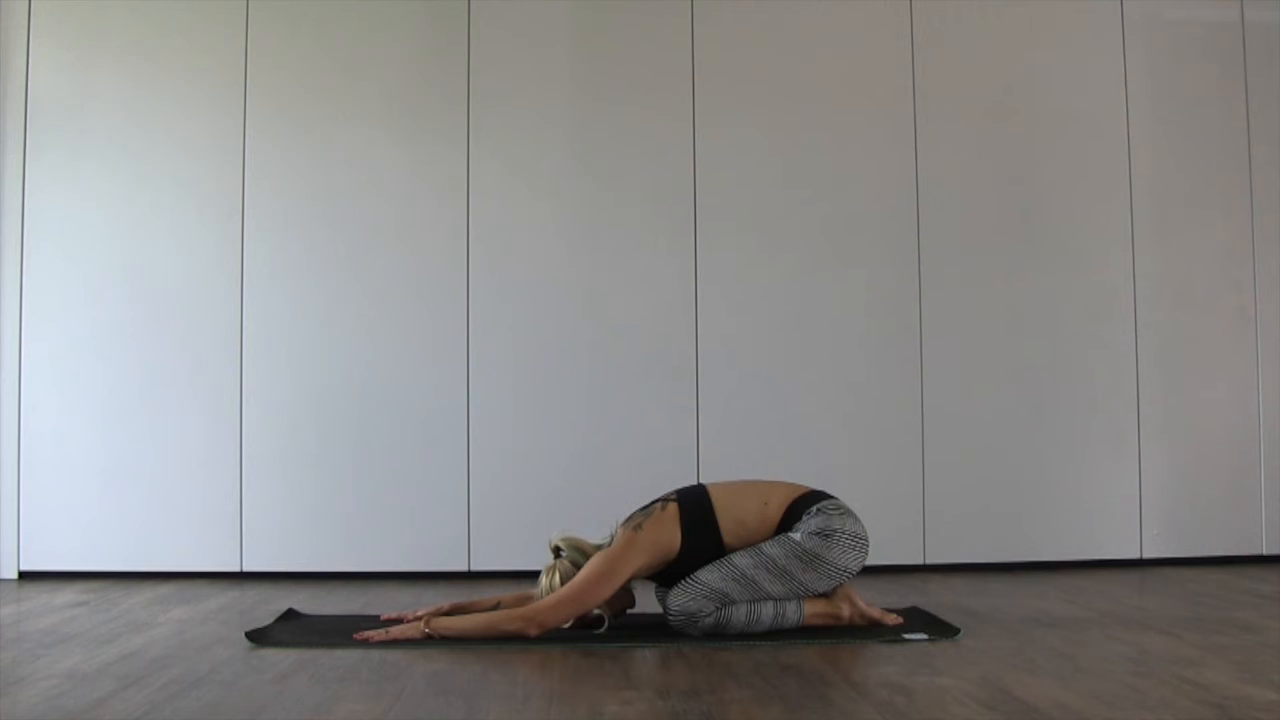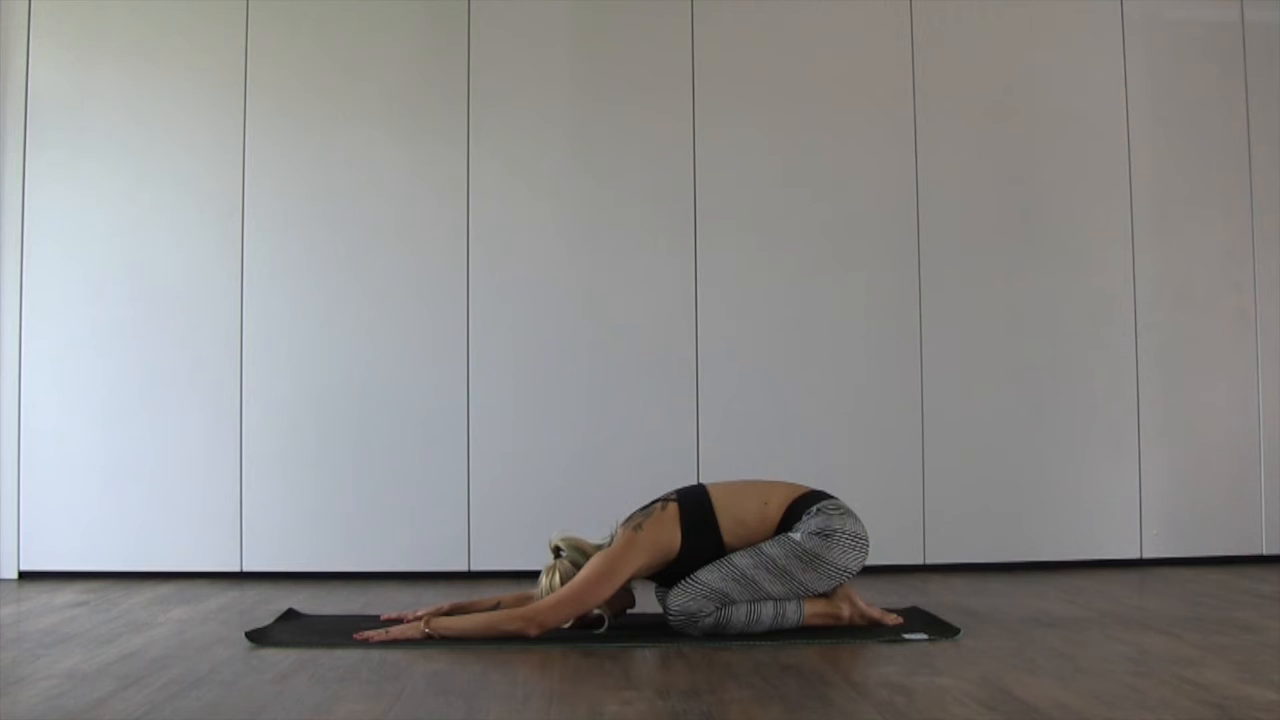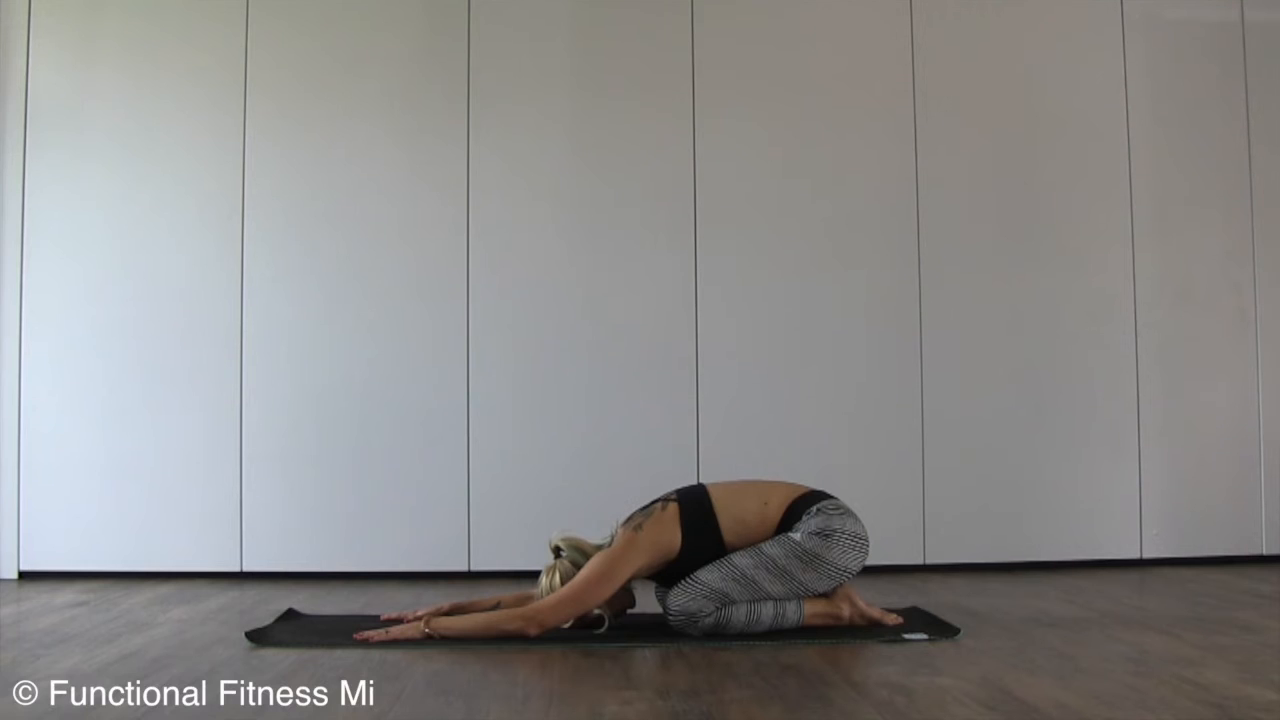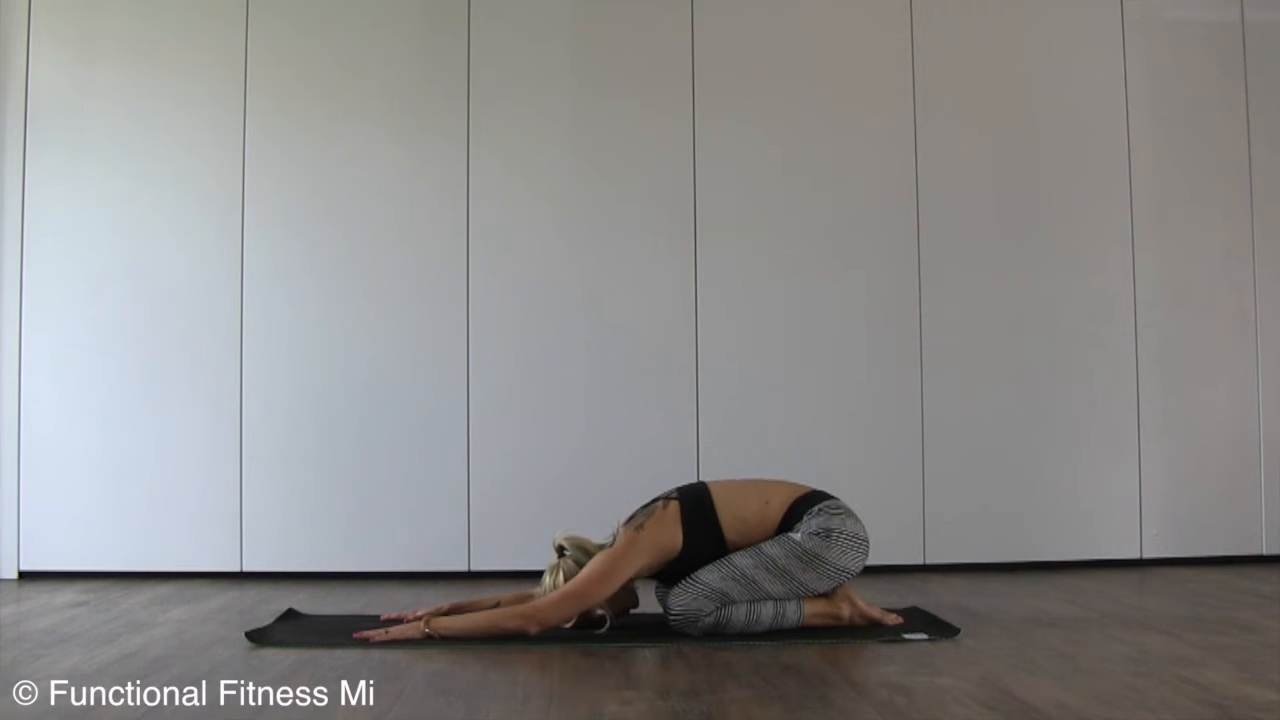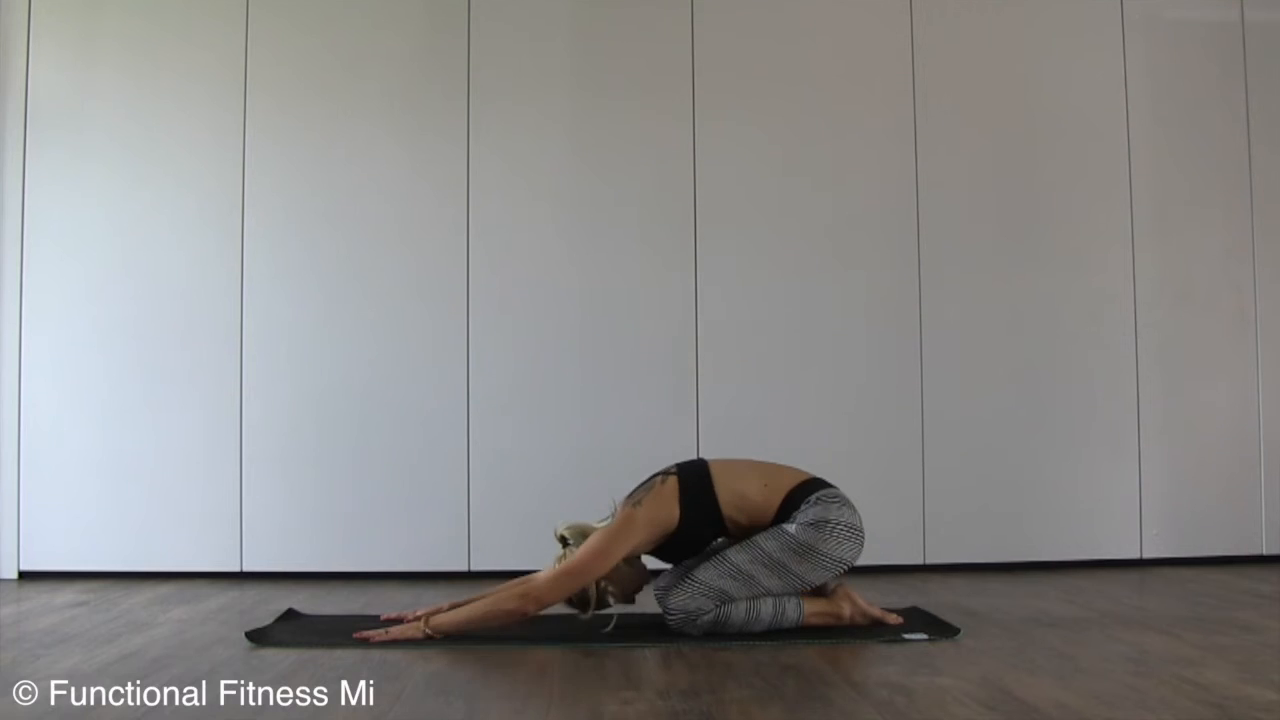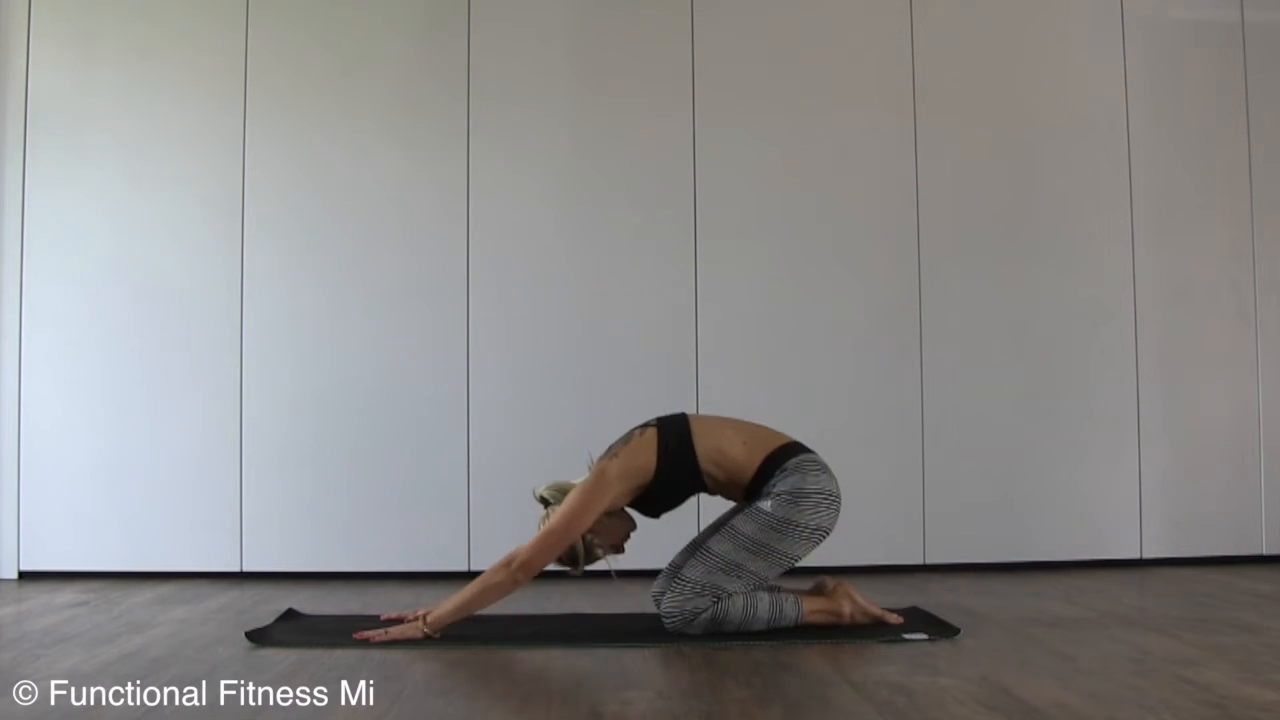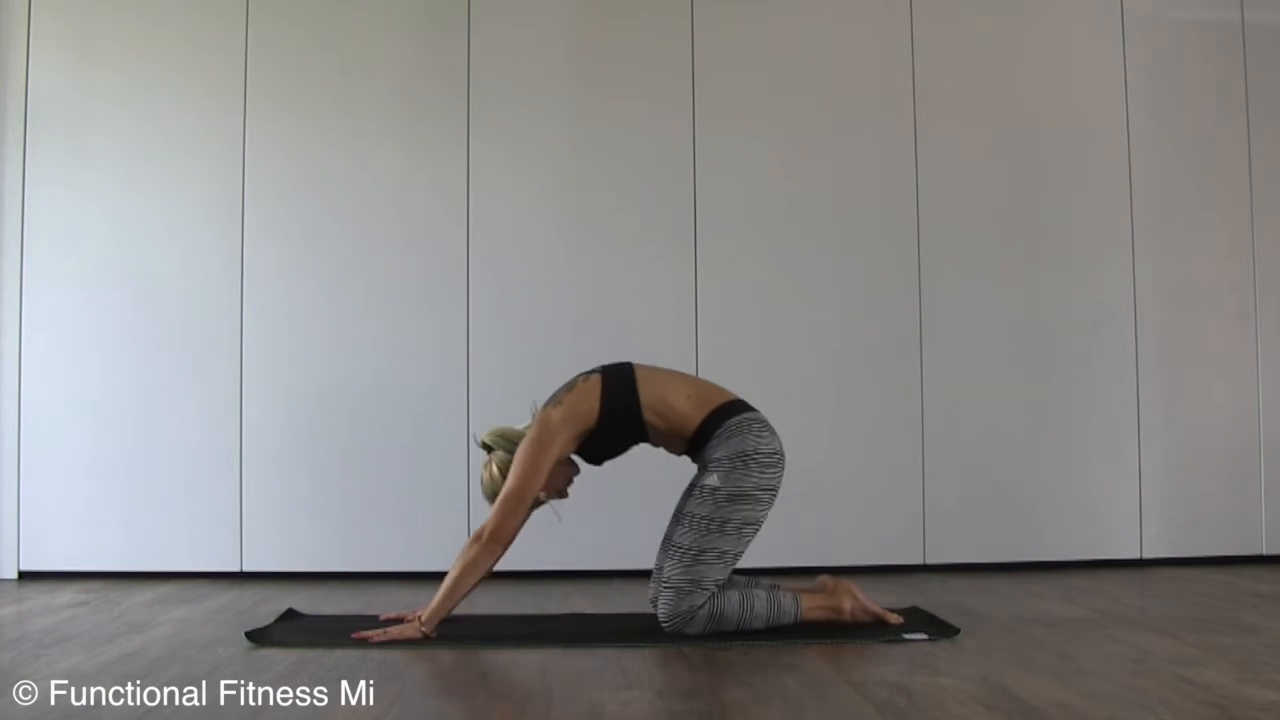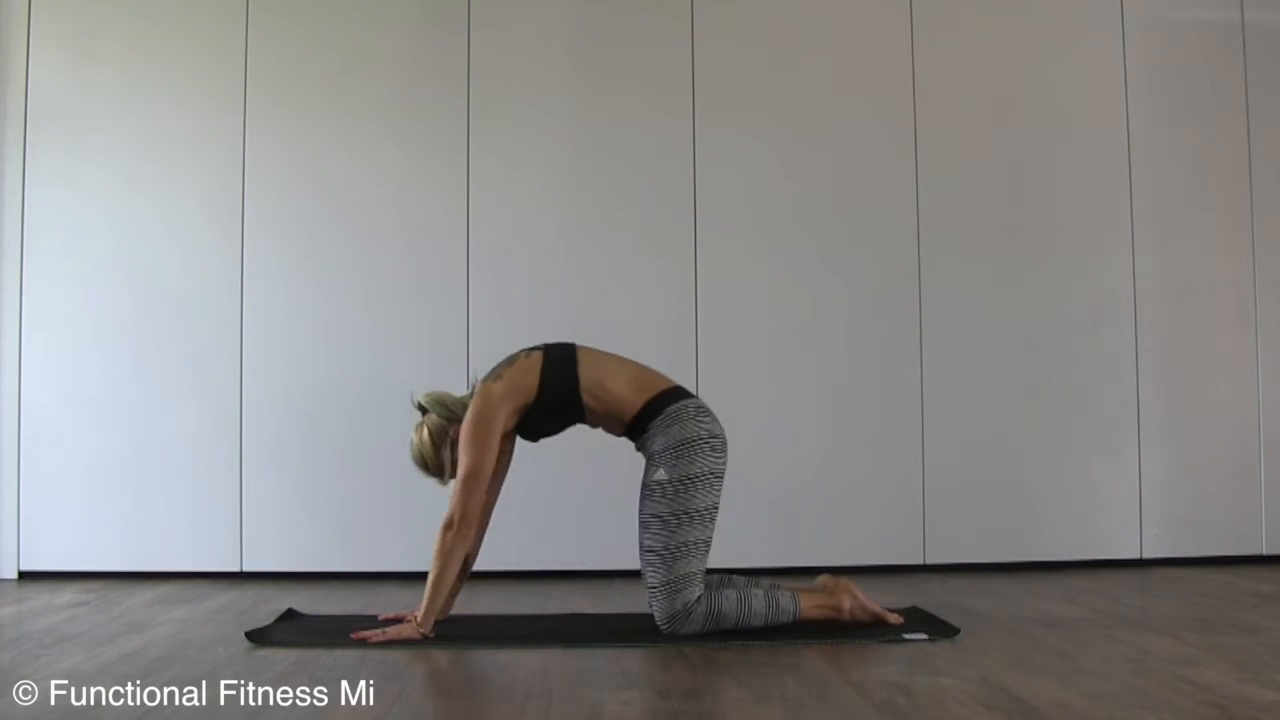
dt=0.3s
person 1, frame 1
left shoulder: (628, 552)
right shoulder: (630, 543)
left elbow: (532, 619)
right elbow: (539, 596)
left wrist: (429, 627)
right wrist: (449, 606)
left hip: (828, 530)
right hip: (813, 526)
left knee: (688, 608)
right knee: (677, 591)
left ankle: (831, 609)
right ankle: (825, 595)
person 1, frame 2
left shoulder: (629, 552)
right shoulder: (631, 544)
left elbow: (531, 621)
right elbow: (537, 596)
left wrist: (428, 629)
right wrist: (449, 607)
left hip: (828, 531)
right hip: (811, 526)
left knee: (689, 609)
right knee: (677, 592)
left ankle: (832, 610)
right ankle: (823, 595)
person 1, frame 3
left shoulder: (629, 552)
right shoulder: (632, 543)
left elbow: (532, 620)
right elbow: (538, 596)
left wrist: (428, 628)
right wrist: (446, 606)
left hip: (828, 531)
right hip: (811, 527)
left knee: (688, 608)
right knee: (676, 592)
left ankle: (832, 609)
right ankle: (825, 594)
person 1, frame 4
left shoulder: (630, 552)
right shoulder: (633, 544)
left elbow: (532, 619)
right elbow: (539, 594)
left wrist: (428, 628)
right wrist: (446, 606)
left hip: (829, 532)
right hip: (812, 529)
left knee: (689, 609)
right knee: (674, 592)
left ankle: (832, 610)
right ankle: (821, 596)
person 1, frame 5
left shoulder: (629, 528)
right shoulder: (633, 524)
left elbow: (529, 600)
right elbow: (539, 582)
left wrist: (428, 627)
right wrist: (443, 607)
left hip: (825, 522)
right hip: (808, 520)
left knee: (686, 607)
right knee: (673, 590)
left ankle: (829, 609)
right ankle: (818, 591)
person 1, frame 6
left shoulder: (605, 484)
right shoulder: (610, 484)
left elbow: (521, 566)
right elbow: (525, 561)
left wrist: (429, 625)
right wrist: (438, 612)
left hip: (801, 490)
right hip: (783, 487)
left knee: (683, 611)
right knee: (674, 594)
left ankle: (830, 608)
right ankle: (818, 595)
person 1, frame 7
left shoulder: (549, 430)
right shoulder: (560, 429)
left elbow: (493, 537)
right elbow: (496, 535)
left wrist: (425, 622)
right wrist: (434, 606)
left hip: (743, 452)
right hip: (737, 450)
left knee: (679, 610)
right knee: (675, 592)
left ankle: (831, 605)
right ankle: (819, 592)
person 1, frame 8
left shoulder: (488, 407)
right shoulder: (498, 411)
left elbow: (459, 522)
right elbow: (475, 521)
left wrist: (422, 621)
right wrist: (436, 607)
left hip: (681, 436)
right hip: (677, 433)
left knee: (679, 612)
right knee: (677, 589)
left ankle: (830, 603)
right ankle: (817, 593)
